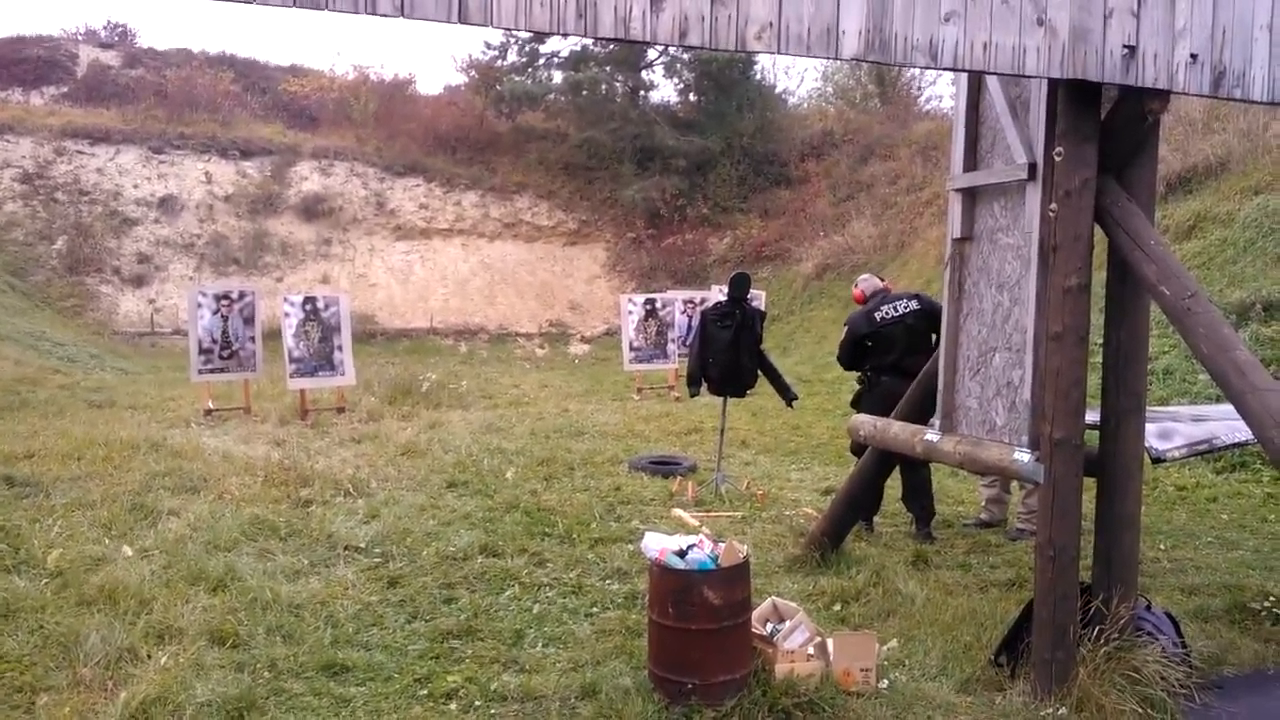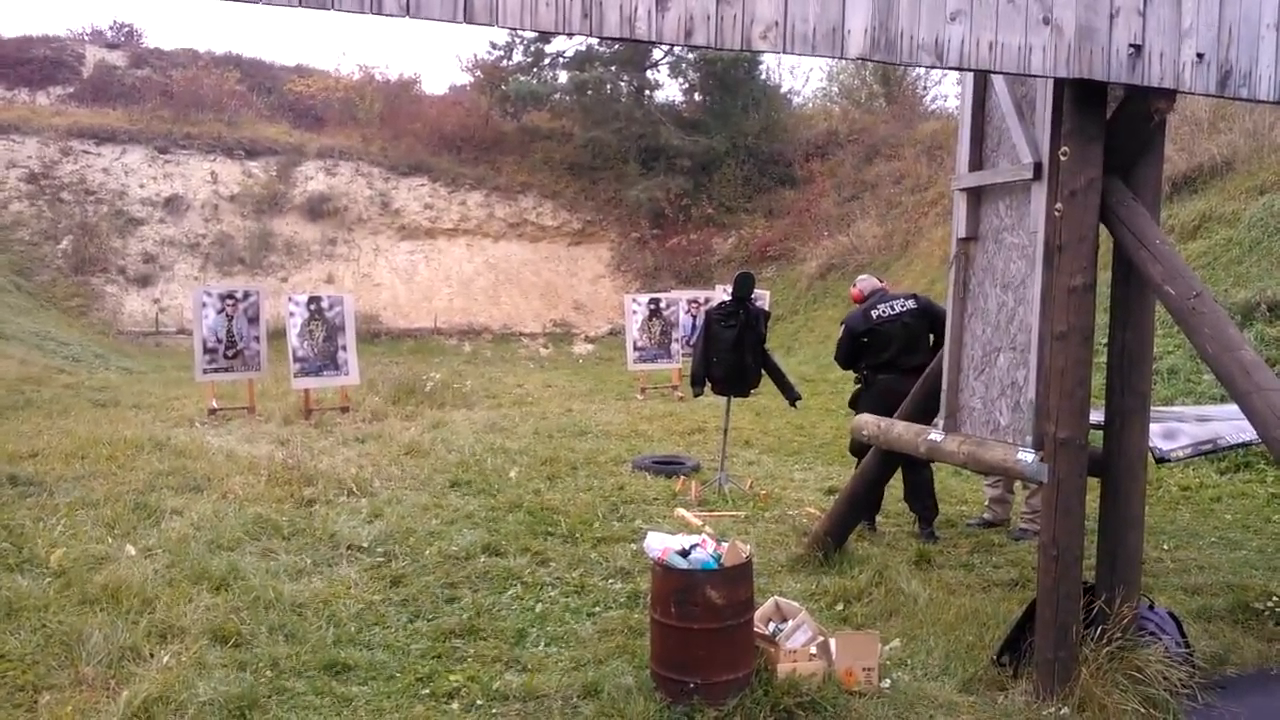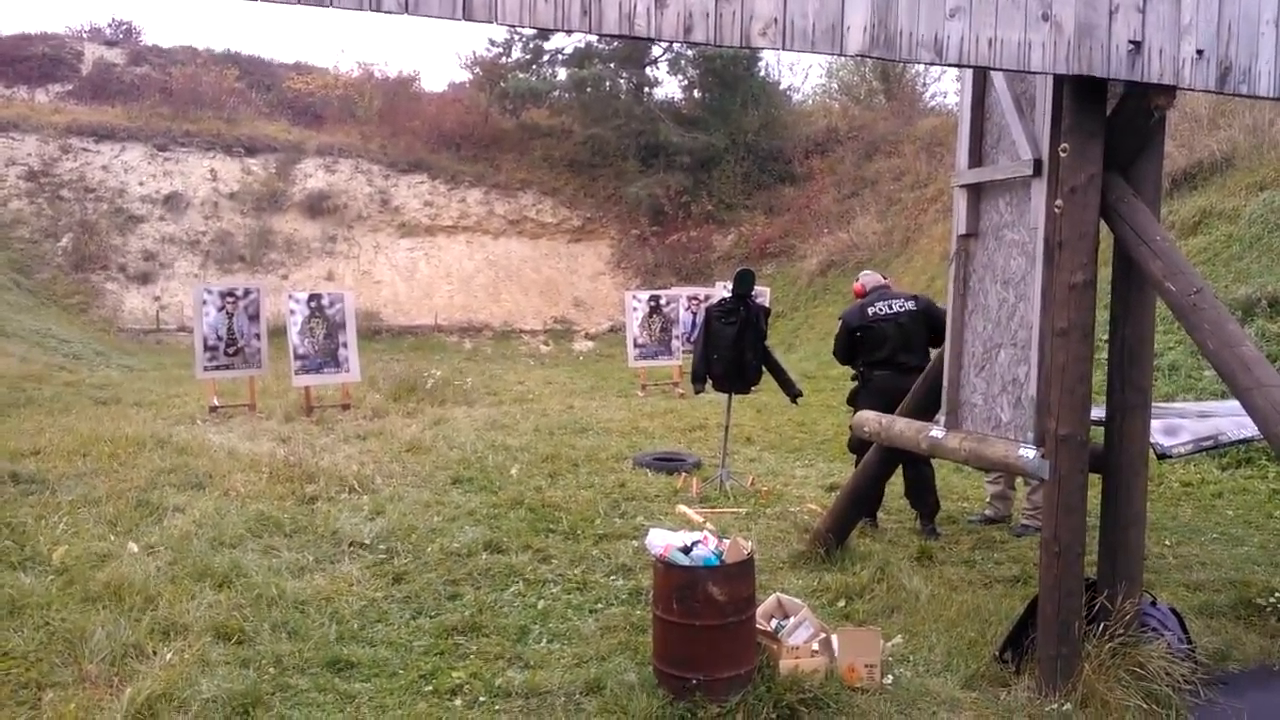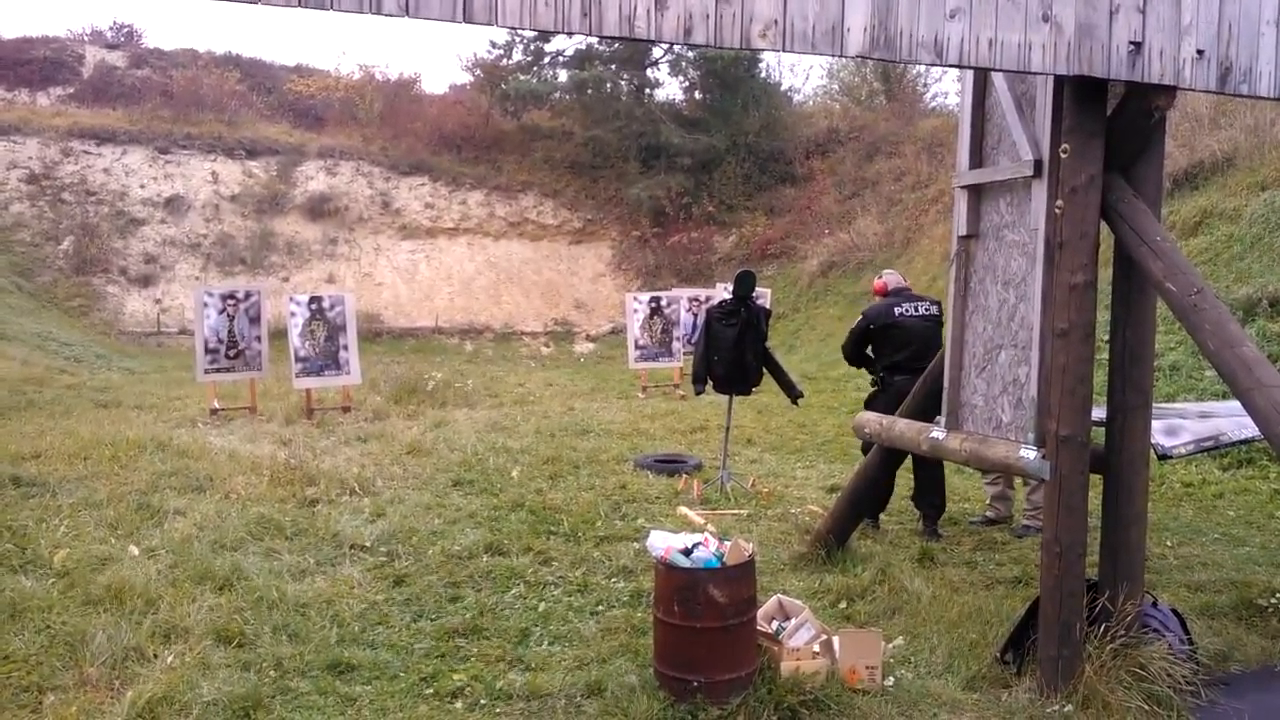
dt=0.4s
person 1, frame 1
left shoulder: (859, 320)
right shoulder: (919, 302)
left elbow: (846, 361)
right wrist: (930, 360)
left hip: (881, 391)
right knee: (916, 457)
left ankle: (864, 518)
right ankle: (923, 524)
person 1, frame 2
left shoulder: (856, 318)
right shoulder: (917, 303)
left elbow: (843, 360)
right elbow: (946, 327)
right wrist: (931, 360)
left hip: (880, 390)
right hip: (918, 388)
left knee: (870, 455)
right knee: (917, 456)
left ankle: (866, 518)
right ankle: (926, 523)
person 1, frame 3
left shoulder: (855, 314)
right shoulder: (918, 303)
left elbow: (842, 355)
right elbow: (944, 330)
left hip: (877, 387)
right hip: (916, 385)
left knee: (869, 452)
right knee: (917, 453)
left ankle: (866, 514)
right ankle: (927, 520)
person 1, frame 4
left shoulder: (878, 312)
right shoulder: (933, 306)
left elbow: (852, 350)
left wrist: (872, 365)
left hip: (896, 389)
right hip: (933, 389)
right knee: (930, 457)
left ankle: (870, 516)
right ankle: (930, 522)
